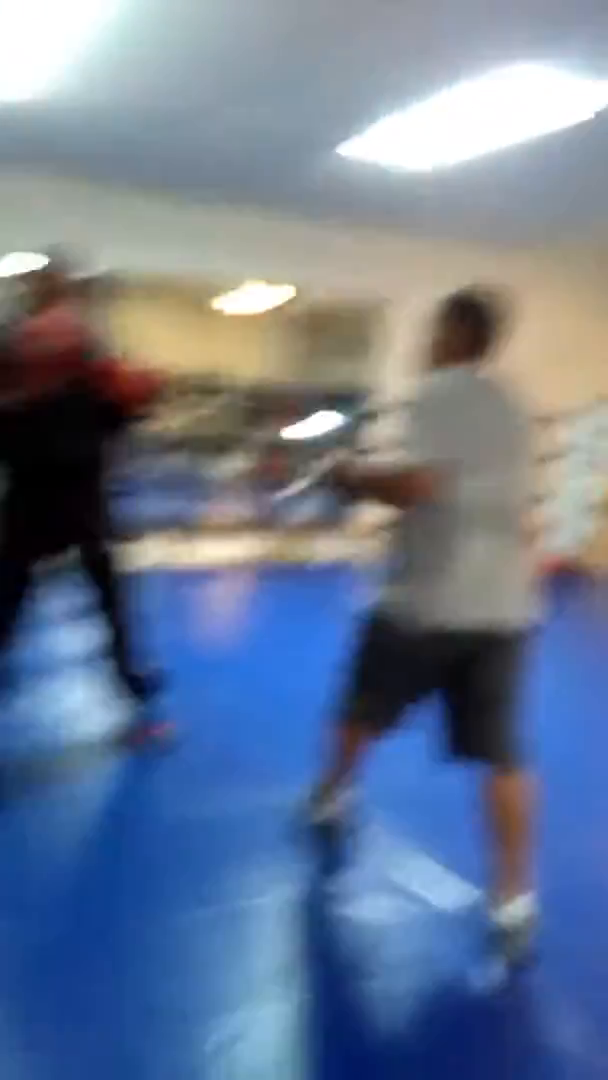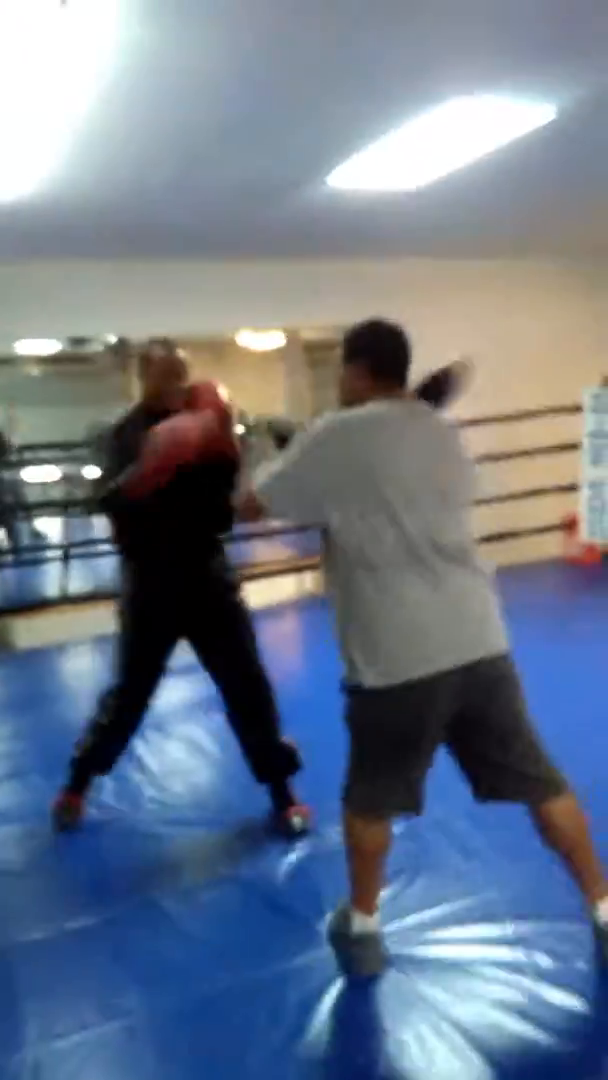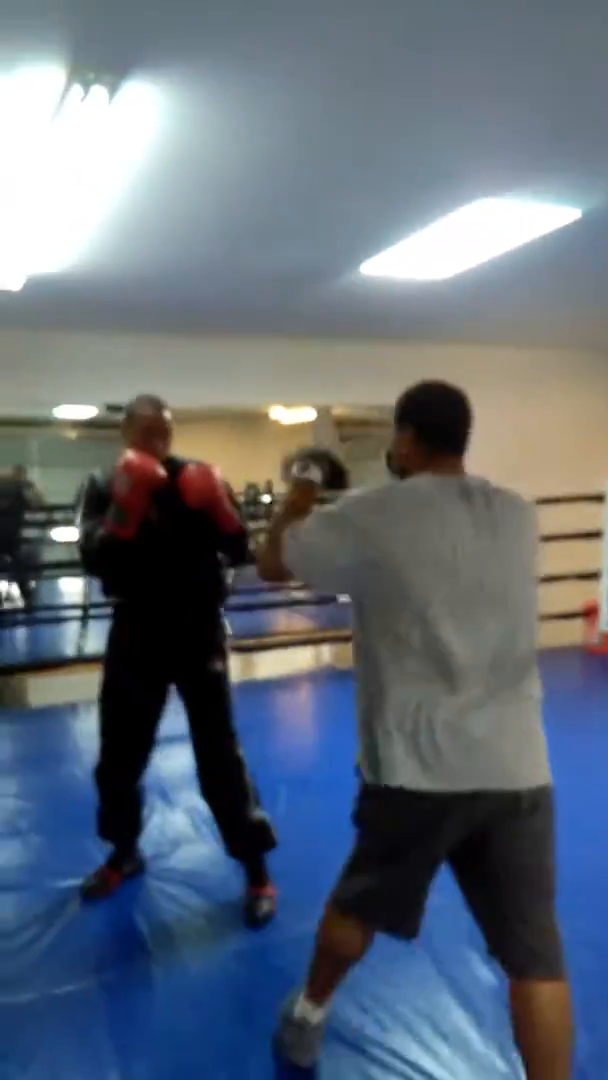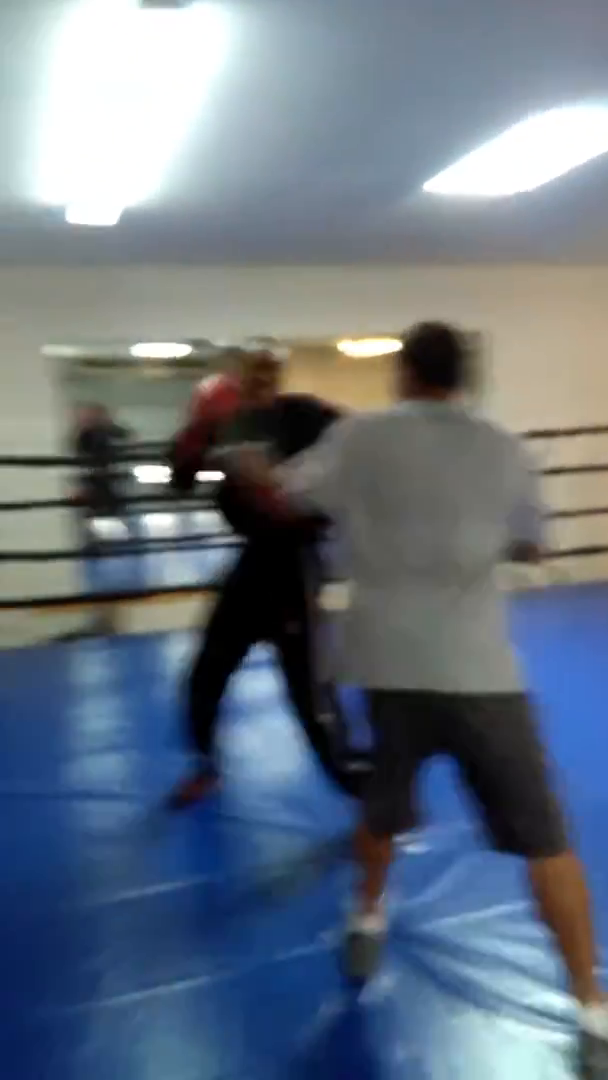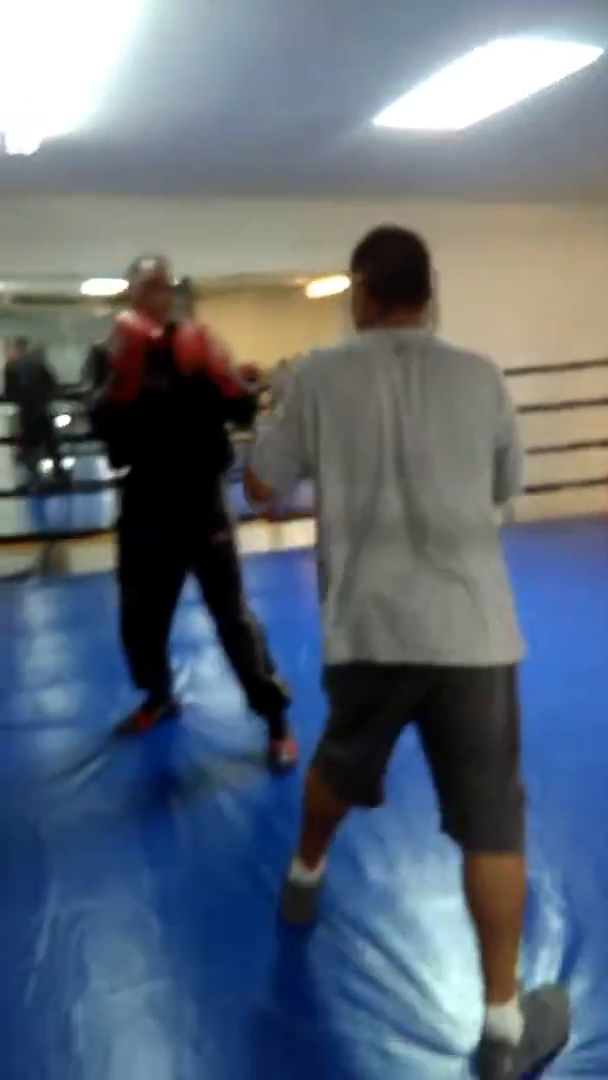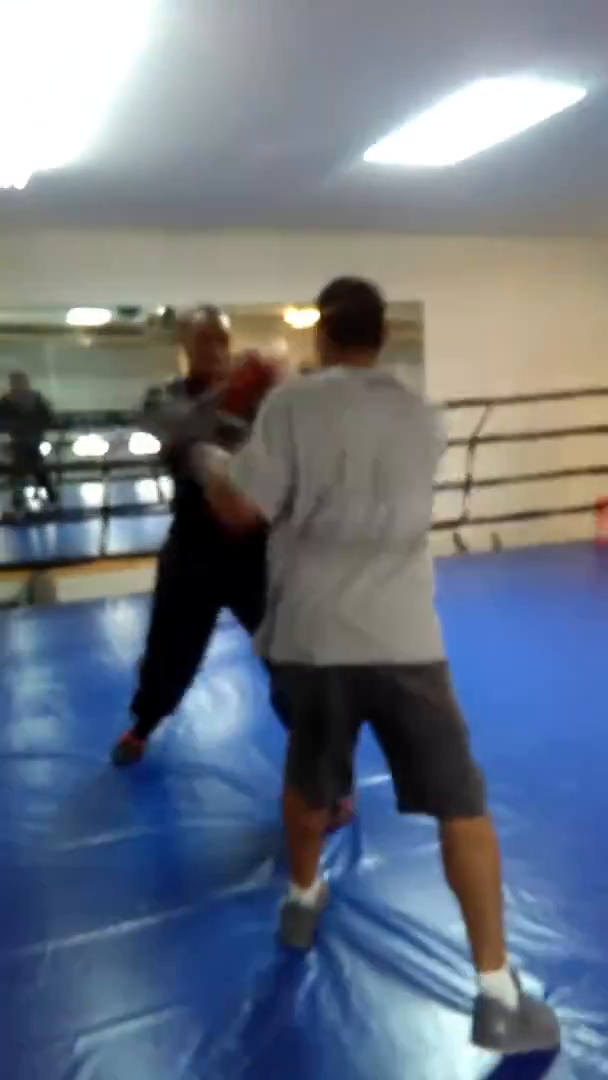
dt=0.7s
person 1, frame 1
left shoulder: (442, 392)
right shoulder: (513, 408)
left elbow: (419, 485)
left wrist: (358, 481)
left hip: (429, 596)
right hip: (504, 602)
left knee: (365, 704)
right knee: (502, 750)
left ankle: (330, 804)
right ankle: (515, 904)
person 1, frame 2
left shoulder: (335, 436)
right shoulder: (441, 434)
left elbow: (253, 503)
left wrist: (252, 470)
left hip: (396, 654)
right hip: (476, 641)
left knee: (371, 794)
right knee: (540, 781)
left ankle: (363, 926)
person 1, frame 3
left shoulder: (372, 512)
right shoulder: (518, 516)
left elbow: (275, 565)
left wrist: (294, 509)
left hip: (416, 761)
right hip: (514, 764)
left knee: (361, 896)
right knee: (534, 953)
left ankle: (307, 1015)
person 1, frame 4
left shoulder: (368, 434)
right shoulder: (502, 451)
left elbow: (286, 494)
right elbow: (530, 547)
left wrist: (247, 464)
left hip: (395, 662)
right hip: (481, 670)
left knee: (384, 805)
right knee: (543, 834)
left ankle: (366, 928)
person 1, frame 5
left shoulder: (319, 376)
right shoulder: (482, 380)
left elbow: (261, 485)
left hip: (367, 630)
right hip: (470, 634)
left knee: (340, 763)
right knee: (494, 821)
left ankle: (306, 875)
person 1, frame 6
left shoulder: (292, 403)
right shoulder: (421, 412)
left elbow: (244, 511)
left wrist: (207, 464)
left hip: (315, 636)
right hip: (407, 637)
left knee: (310, 776)
right knee: (459, 799)
left ankle: (301, 897)
right ankle: (497, 994)
person 2, frame 1
left shoulder: (87, 348)
left elbow: (112, 420)
left wrist: (129, 399)
left hip: (82, 489)
left knee: (111, 599)
left ankle: (140, 700)
person 2, frame 2
right shoulder: (127, 434)
left elbow: (226, 484)
right elbow: (114, 499)
left hip: (206, 569)
right hip: (152, 577)
left knee: (247, 682)
right knee: (131, 694)
left ankle: (282, 791)
right ankle: (78, 783)
person 2, frame 3
left shoulder: (195, 477)
right shoulder: (103, 488)
left elbow: (238, 547)
right elbow: (95, 559)
left wrist: (221, 507)
right wrist: (126, 509)
left hip: (197, 628)
right hip: (136, 633)
left knee: (219, 751)
right knee: (118, 751)
left ankle: (256, 870)
right ankle: (124, 851)
person 2, frame 4
left shoulder: (299, 414)
right shoulder: (231, 422)
right elbow: (180, 476)
right wrist: (197, 425)
left hip: (292, 560)
right hip: (255, 558)
left knee: (308, 691)
right knee: (207, 673)
right ankle: (205, 765)
person 2, frame 5
left shoulder: (195, 342)
right shoulder: (111, 351)
left elbow: (244, 412)
right elbow: (102, 424)
left wrist: (221, 374)
right wrist: (123, 372)
left hip: (200, 493)
right hip: (145, 496)
left knee: (231, 612)
right knee: (140, 611)
left ankle: (277, 720)
right ankle: (159, 696)
person 2, frame 6
right shoulder: (169, 399)
right elbow: (176, 440)
right wrist: (225, 393)
left hip: (252, 541)
right hip: (194, 543)
right knee: (169, 657)
right ankle: (143, 725)
